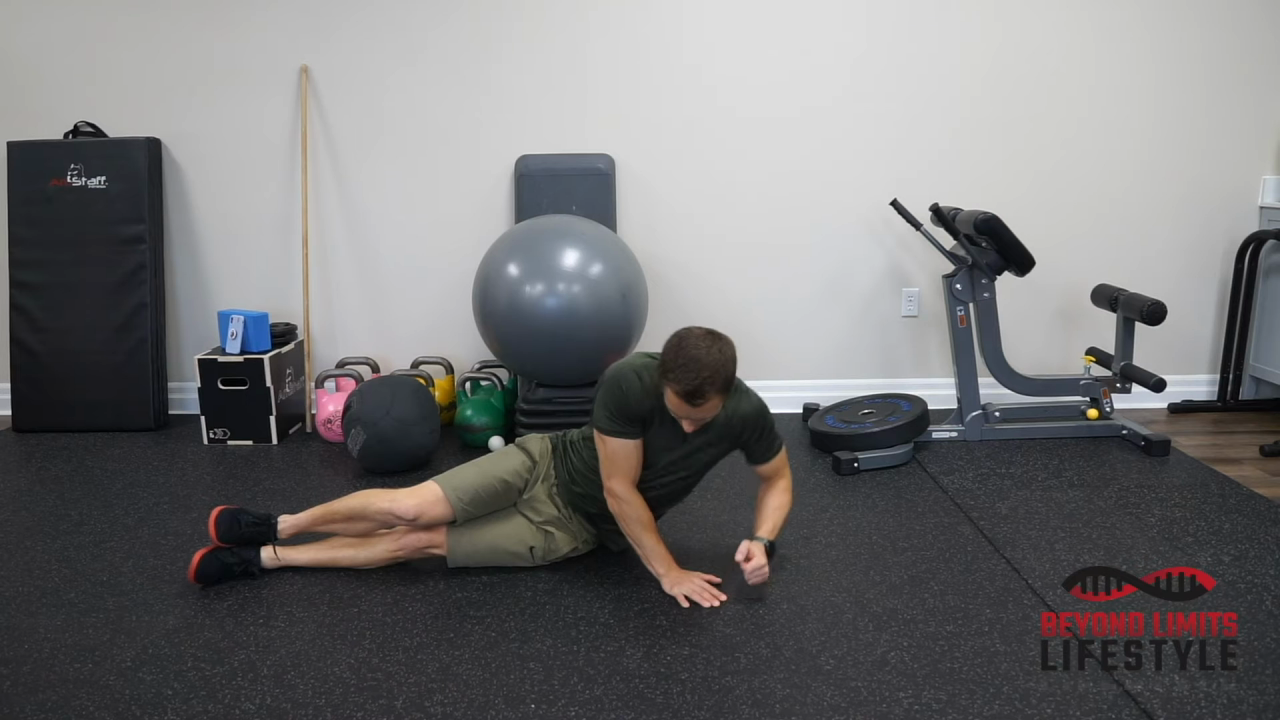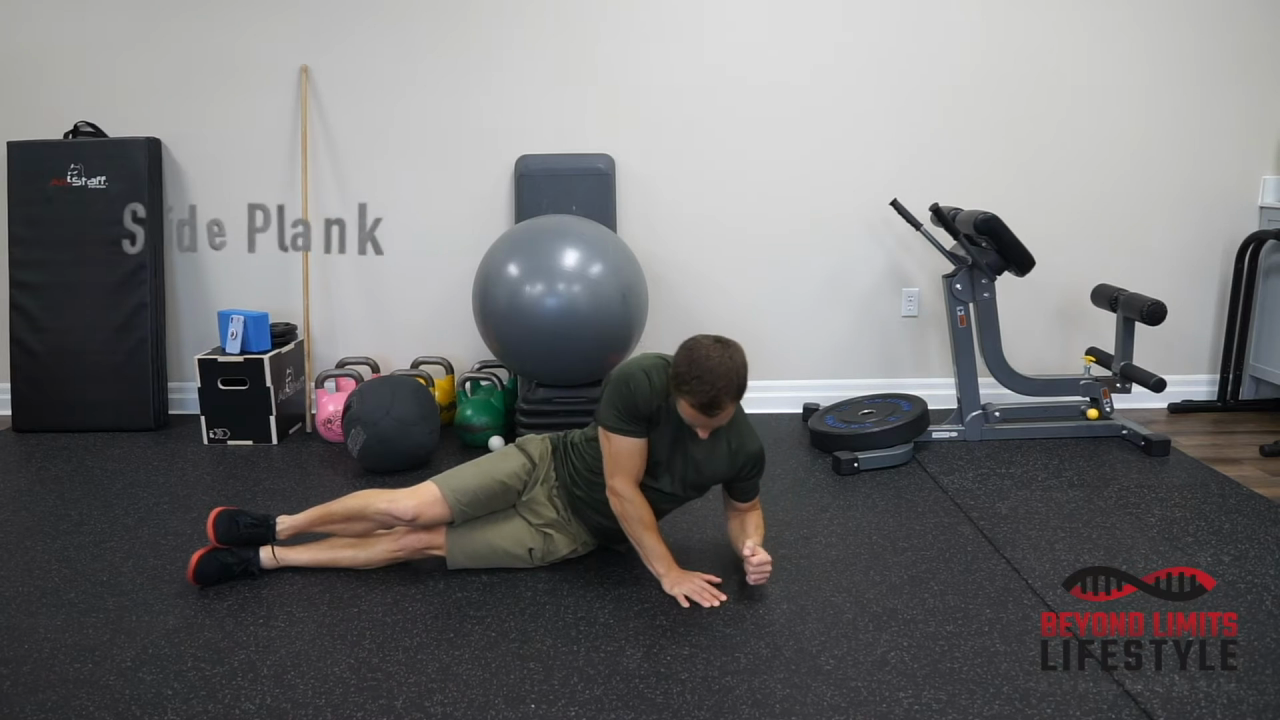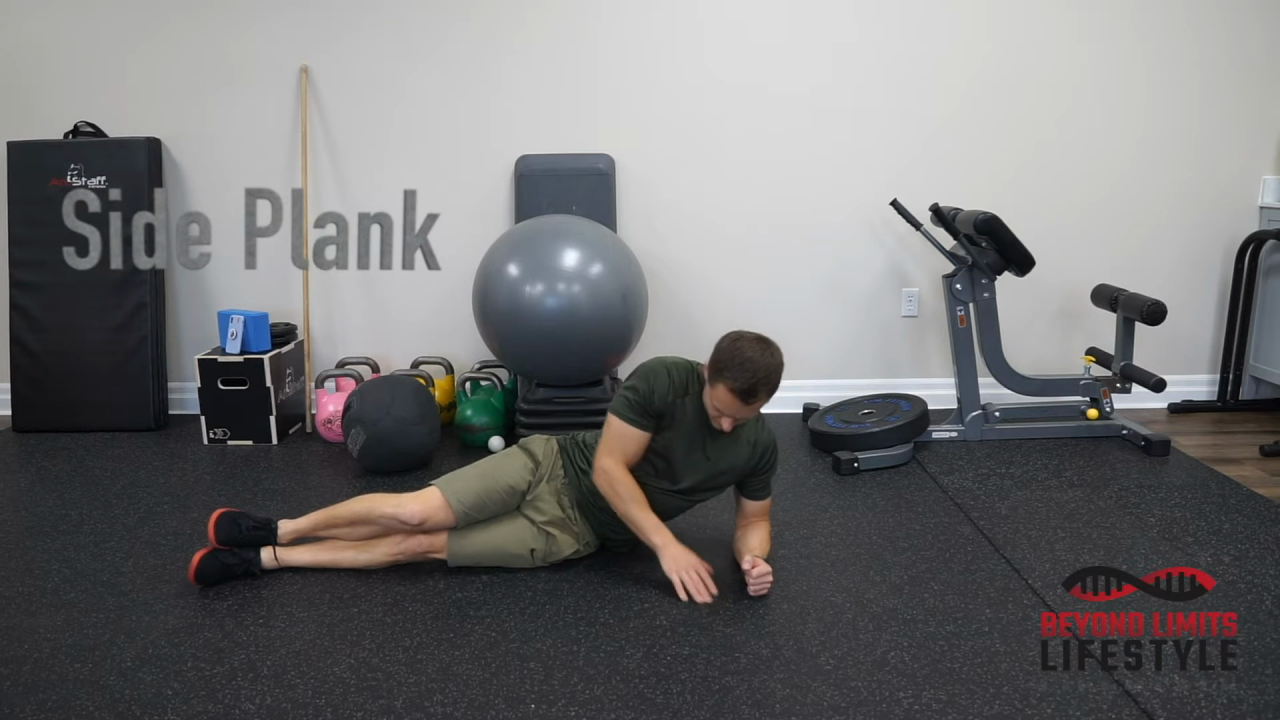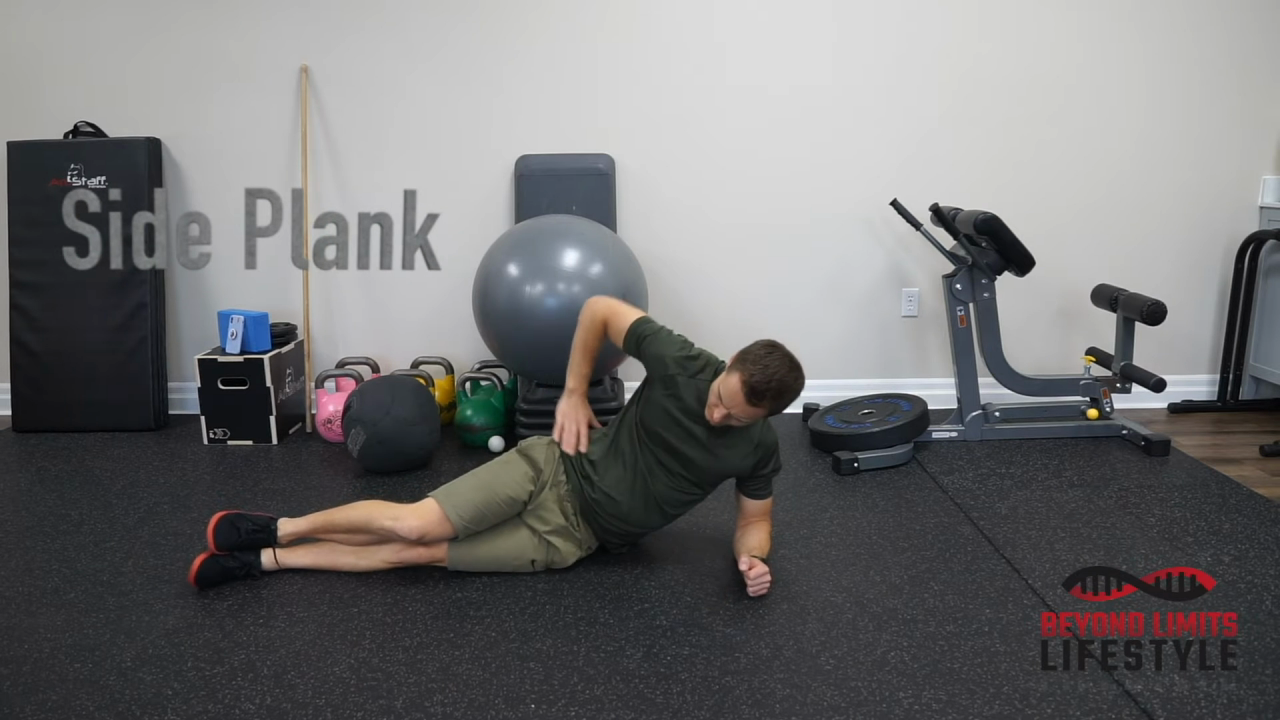
dt=0.7s
person 1, frame 1
left shoulder: (747, 415)
right shoulder: (628, 380)
left elbow: (778, 478)
right elbow: (620, 489)
left wrist: (761, 541)
right wrist: (668, 572)
left hip: (573, 528)
right hip: (546, 464)
left knee: (420, 542)
right knee: (411, 509)
left ankle: (266, 558)
right ankle: (280, 526)
person 1, frame 2
left shoulder: (743, 449)
right shoulder: (638, 380)
left elbow: (743, 510)
right elbow: (622, 488)
left wrist: (752, 549)
right wrist: (668, 572)
left hip: (573, 530)
right hip: (544, 467)
left knee: (415, 543)
right knee: (407, 509)
left ankle: (264, 559)
right ankle: (278, 526)
person 1, frame 3
left shoulder: (758, 446)
right shoulder: (662, 379)
left elbow: (753, 518)
right elbow: (608, 468)
left wrist: (754, 559)
right wrist: (667, 546)
left hip: (573, 533)
right hip: (552, 467)
left knee: (420, 547)
right knee: (416, 515)
left ankle: (264, 560)
right ankle: (281, 529)
person 1, frame 4
left shoulder: (758, 447)
right shoulder: (681, 362)
left elbow: (754, 519)
right elbow: (598, 309)
left wrist: (753, 559)
right wrist: (572, 395)
left hip: (571, 536)
right hip: (552, 471)
left knee: (418, 552)
right knee: (414, 524)
left ankle: (266, 562)
right ankle: (278, 528)
